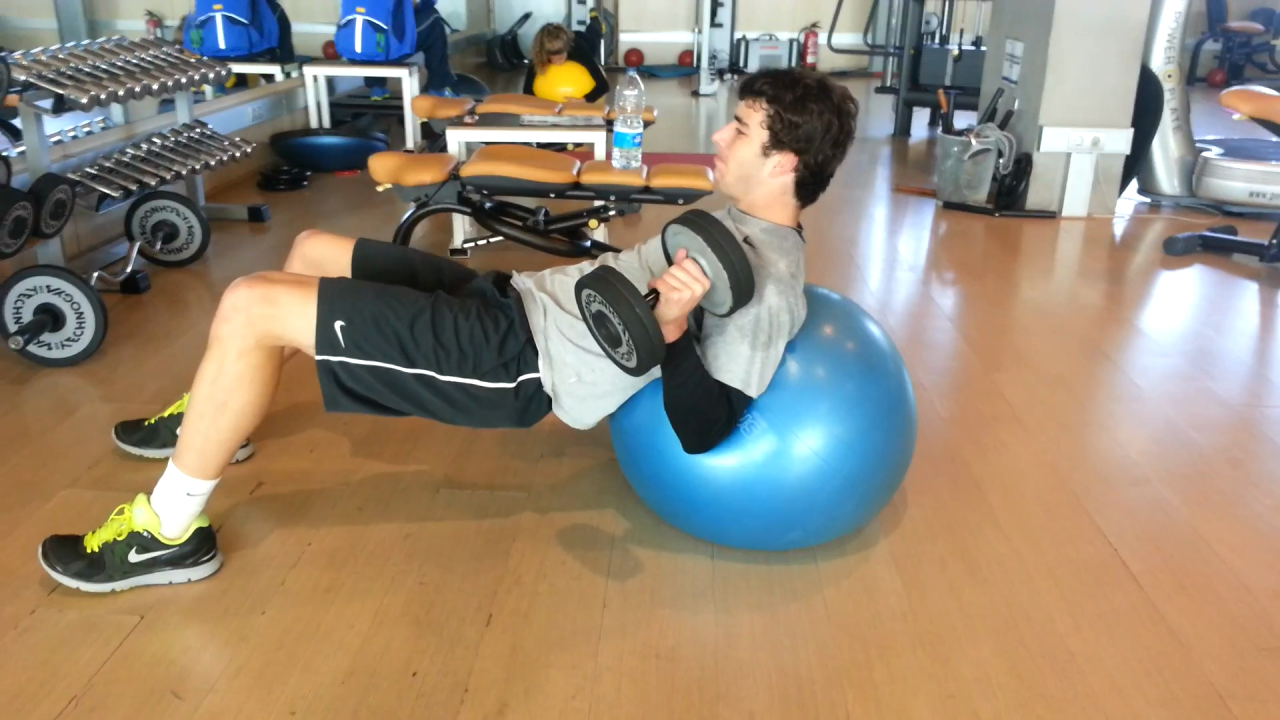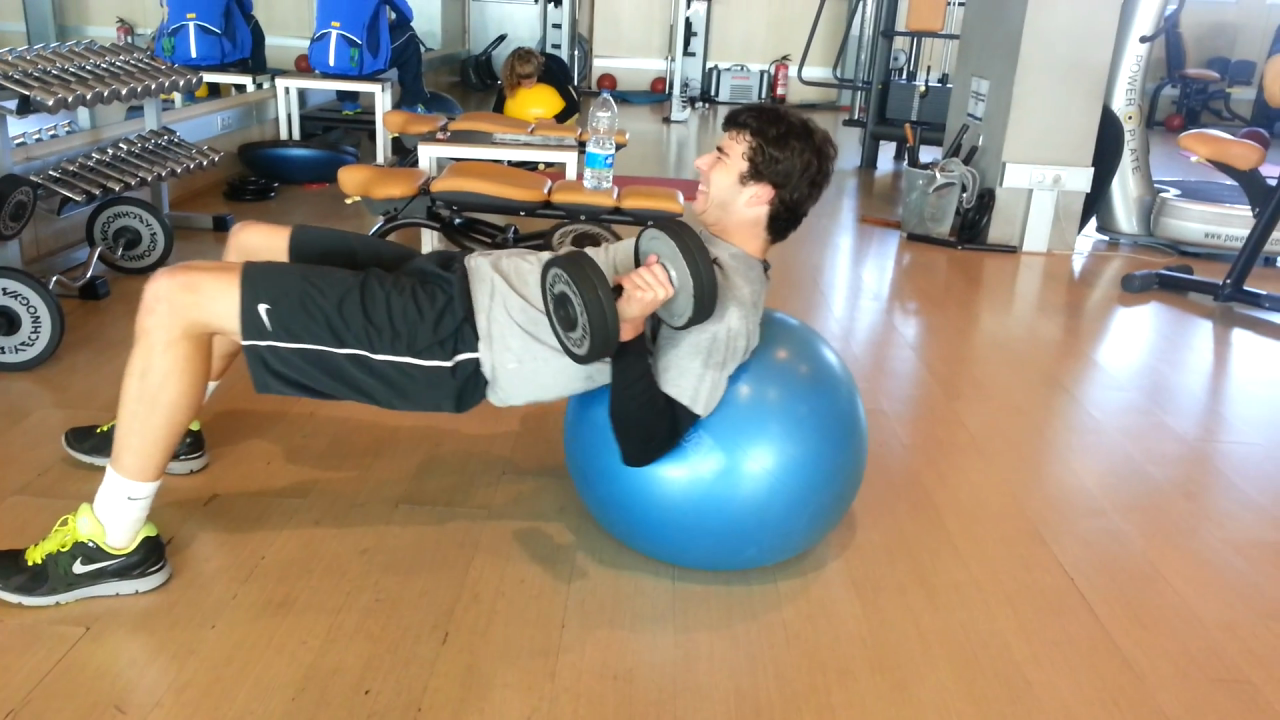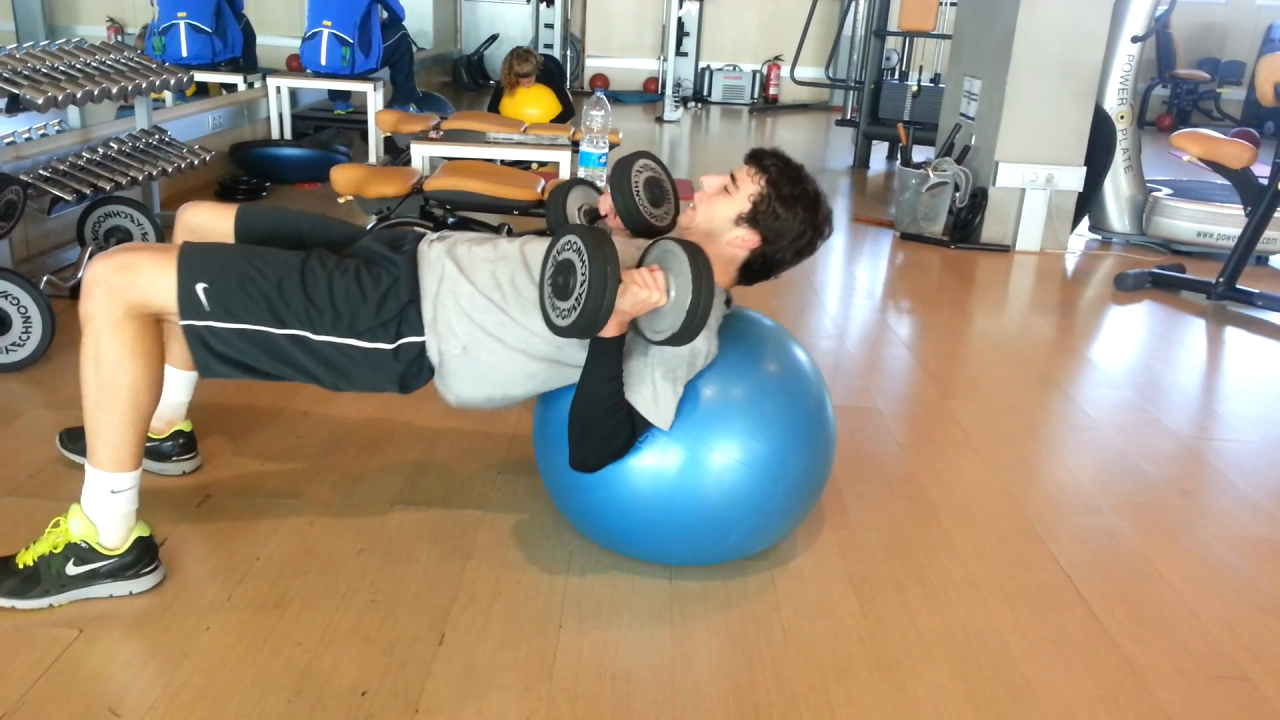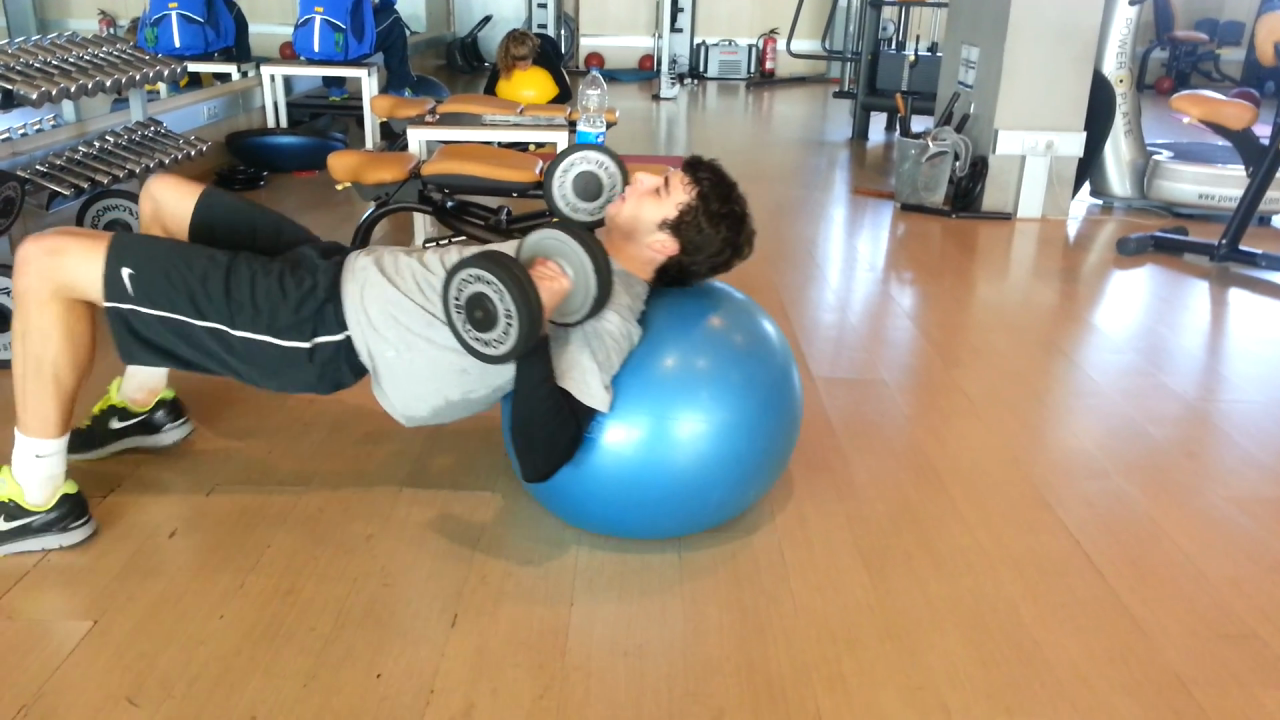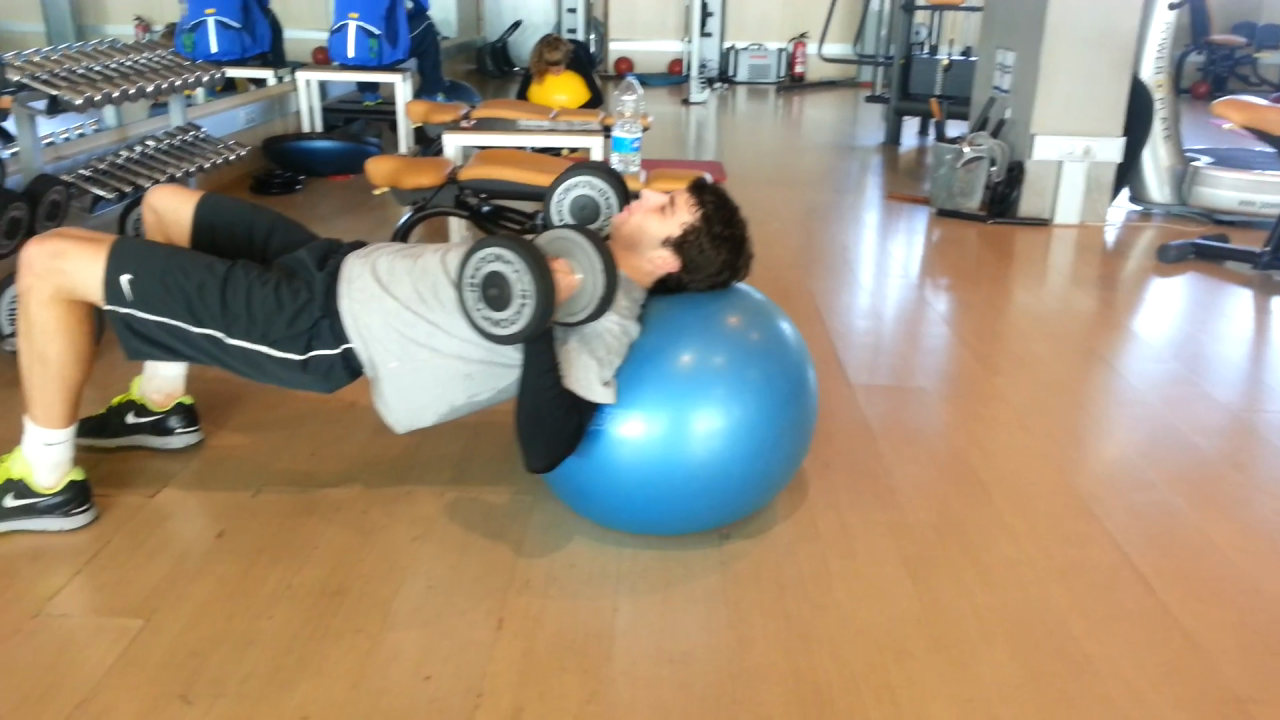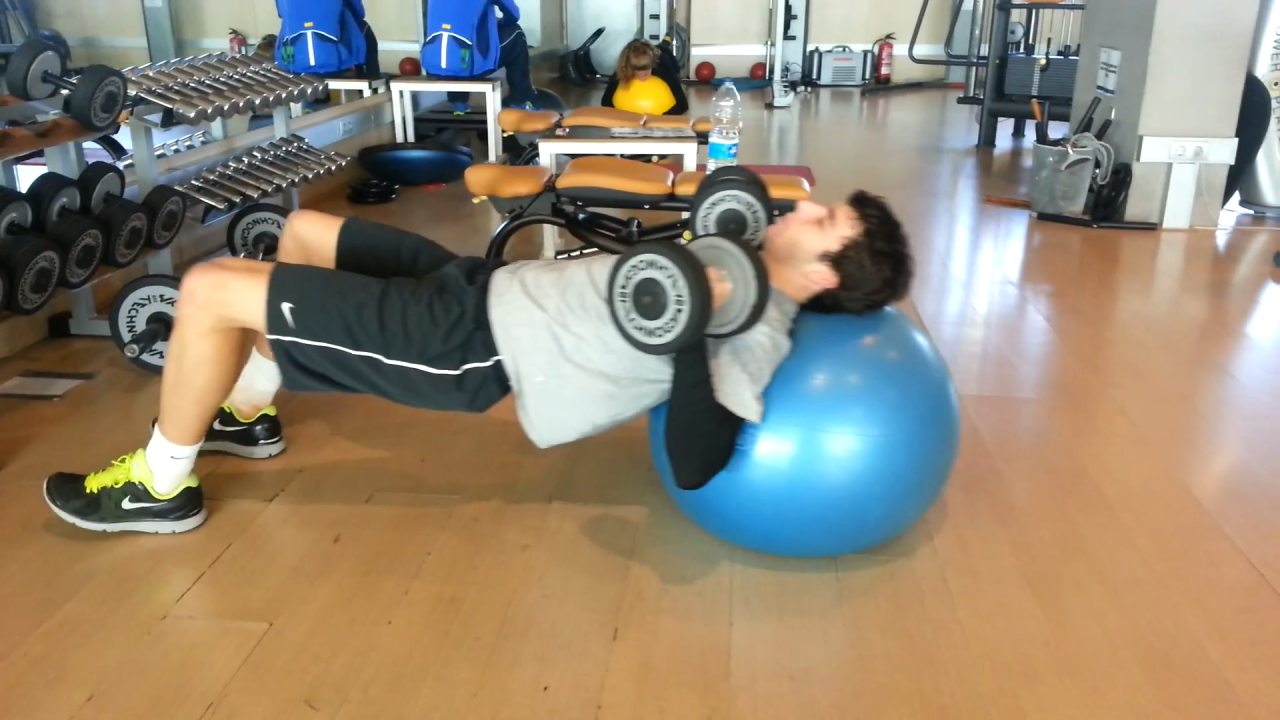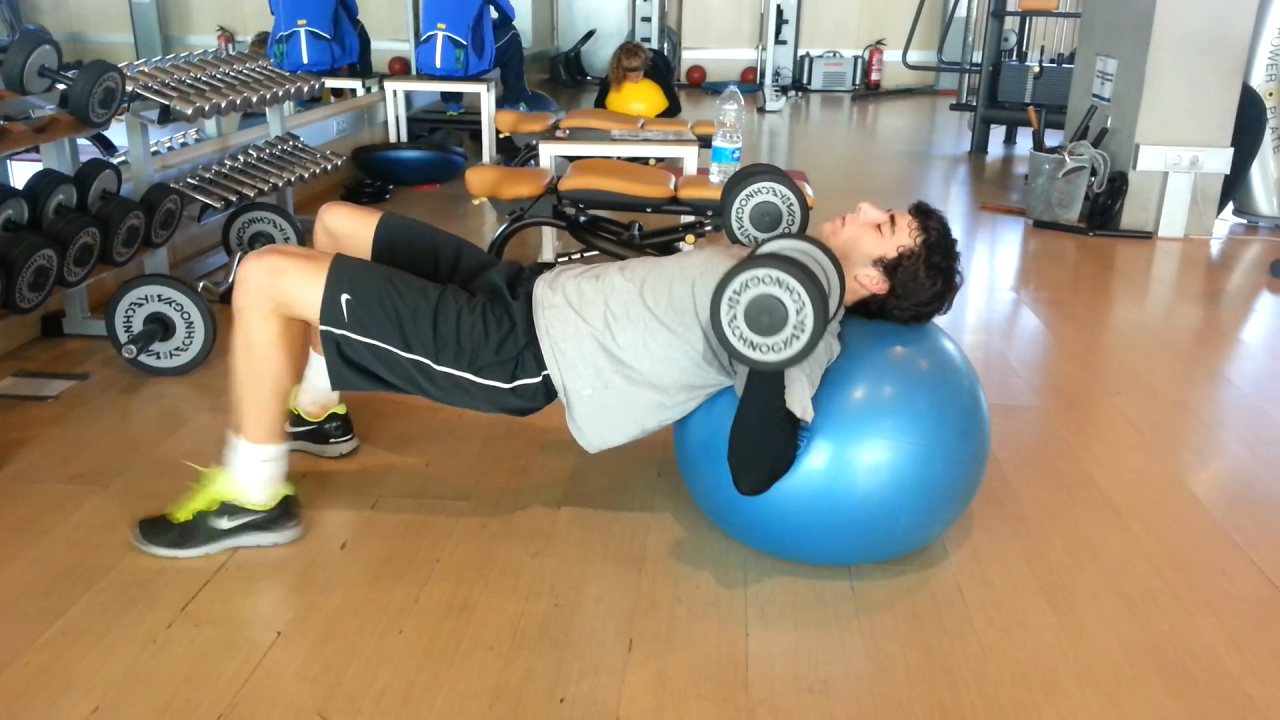
dt=0.5s
person 1, frame 1
left shoulder: (768, 289)
right shoulder: (740, 224)
left elbow: (702, 431)
left wrist: (673, 329)
left hip: (518, 359)
right hip: (513, 298)
left knee: (252, 308)
right knee: (314, 251)
left ankle: (169, 530)
right ankle: (211, 417)
person 1, frame 2
left shoulder: (727, 312)
right shoulder: (709, 255)
left elbow: (643, 440)
left wrist: (628, 326)
left hip: (452, 334)
right hip: (458, 281)
left knee: (173, 297)
right knee: (248, 240)
left ankle: (116, 540)
right ankle: (169, 429)
person 1, frame 3
left shoulder: (687, 329)
right shoulder: (674, 265)
left elbow: (592, 448)
left wrist: (613, 326)
right wrist: (617, 233)
left hip: (400, 317)
right hip: (413, 262)
left knee: (114, 281)
right knee: (197, 222)
left ankle: (108, 539)
right ankle: (161, 429)
person 1, frame 4
left shoulder: (606, 320)
right shoulder: (597, 264)
left elbow: (540, 456)
left wrist: (531, 323)
left hip: (325, 323)
right hip: (343, 273)
right knee: (164, 195)
right ankle: (141, 406)
person 1, frame 5
left shoulder: (605, 323)
left elbow: (543, 449)
left wrist: (541, 320)
left hip: (326, 322)
right hip: (345, 268)
right knee: (165, 204)
right ankle: (160, 405)
person 1, frame 6
left shoulder: (757, 337)
left elbow: (695, 462)
left wrist: (694, 330)
right wrist: (707, 262)
left hip: (472, 339)
right hip: (491, 287)
left knee: (213, 289)
right knee: (302, 232)
left ankle: (160, 483)
right ankle: (246, 413)
person 1, frame 7
left shoulder: (812, 334)
left elbow: (754, 468)
left hip: (528, 351)
right hip: (542, 291)
left knee: (267, 279)
right knee: (334, 221)
left ankle: (252, 494)
right ankle: (315, 410)
